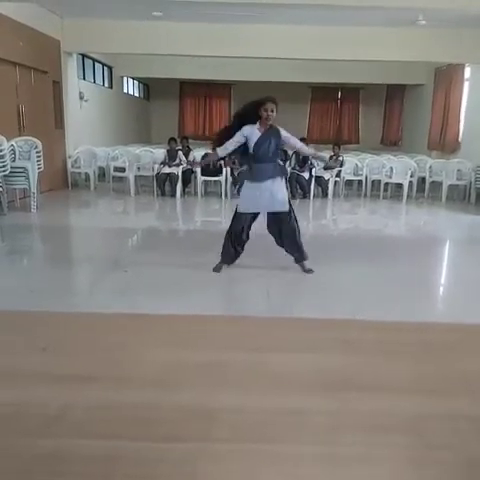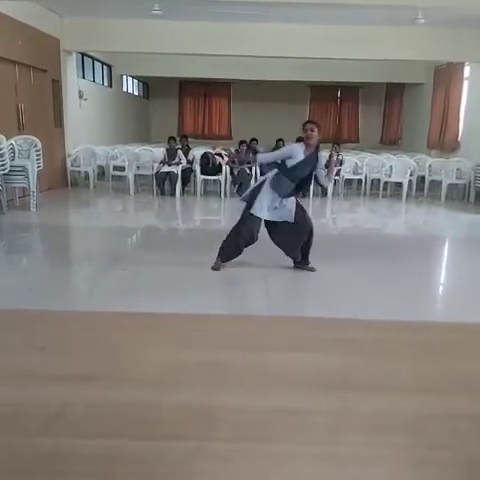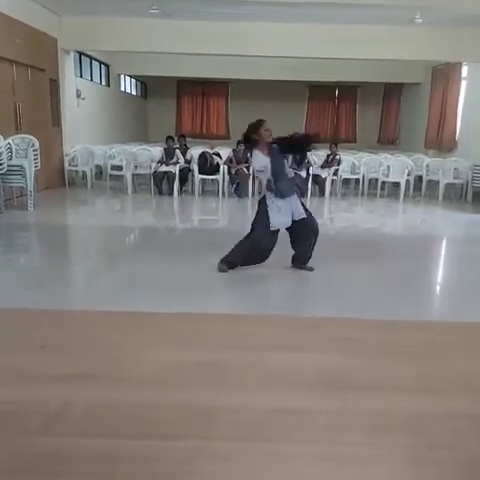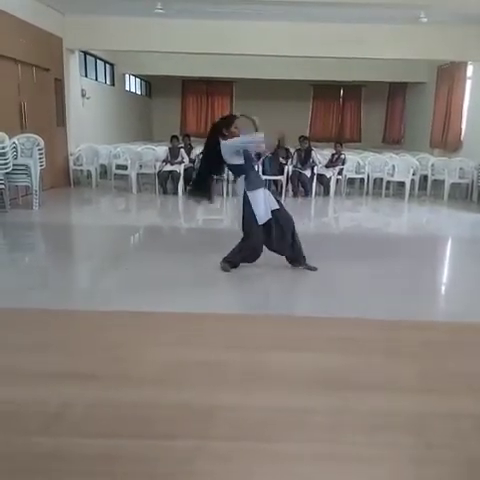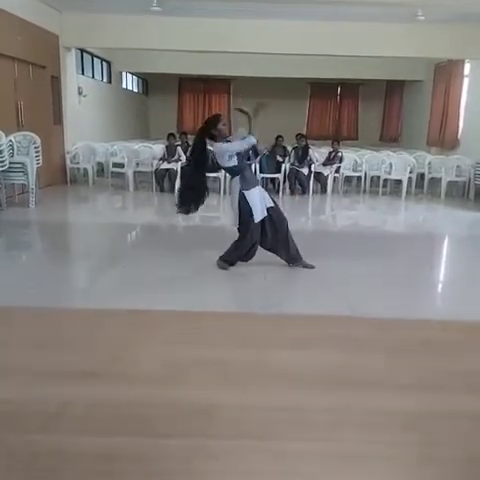
dt=0.5s
person 1, frame 1
left shoulder: (280, 133)
right shoulder: (247, 130)
left elbow: (300, 147)
right elbow: (225, 149)
left wrist: (319, 156)
right wrist: (205, 161)
left hip: (274, 182)
right hip: (253, 183)
left knee: (286, 222)
right knee: (240, 222)
left ankle: (300, 259)
right ankle: (226, 259)
person 1, frame 2
left shoulder: (317, 158)
right shoulder: (294, 149)
left elbow: (325, 182)
right elbow: (267, 157)
left hip: (287, 196)
right hip: (269, 190)
left knee: (305, 226)
right knee: (248, 225)
left ankle: (301, 261)
right ankle: (222, 258)
person 1, frame 3
left shoulder: (274, 148)
right shoulder: (257, 158)
right elbow: (269, 188)
right wrist: (267, 179)
left hip: (290, 197)
right hip: (272, 201)
left knee: (310, 227)
right knee: (260, 238)
left ankle: (300, 261)
right ankle: (227, 261)
person 1, frame 4
left shoulder: (236, 145)
right shoulder: (228, 145)
left elbow: (259, 147)
right elbow: (256, 138)
left hip: (260, 190)
right hip: (250, 194)
left knee: (285, 223)
right knee: (254, 236)
left ankle: (297, 260)
right ankle: (229, 261)
person 1, frame 5
left shoulder: (225, 145)
right shoulder: (221, 148)
left elbow: (246, 141)
right elbow: (250, 141)
left wrist: (250, 117)
left hip: (254, 188)
right hip: (245, 192)
left knee: (279, 222)
right knee: (250, 233)
left ankle: (295, 259)
right ankle: (225, 259)
